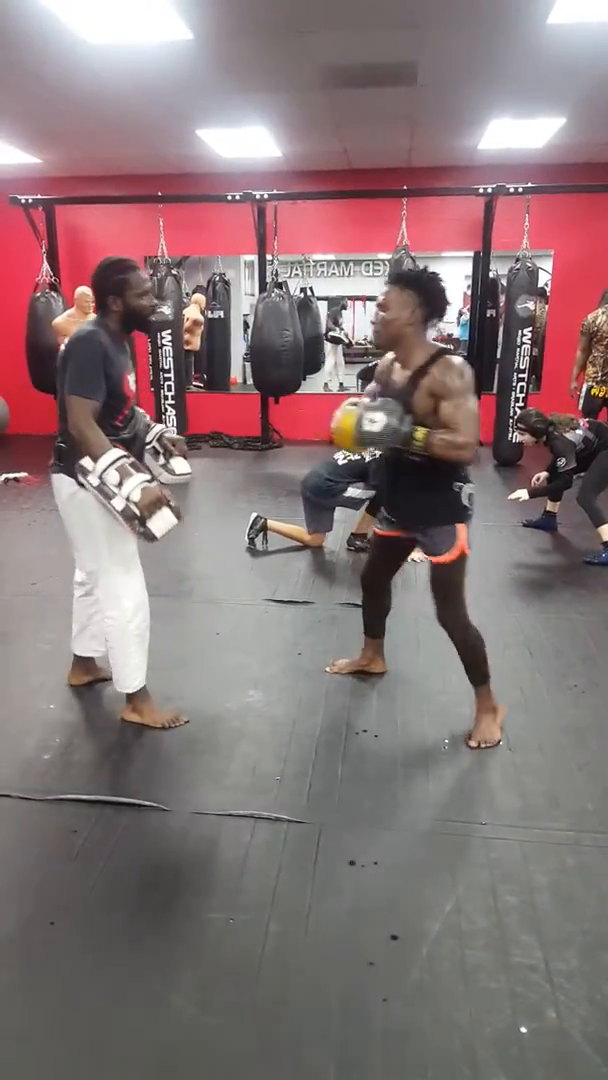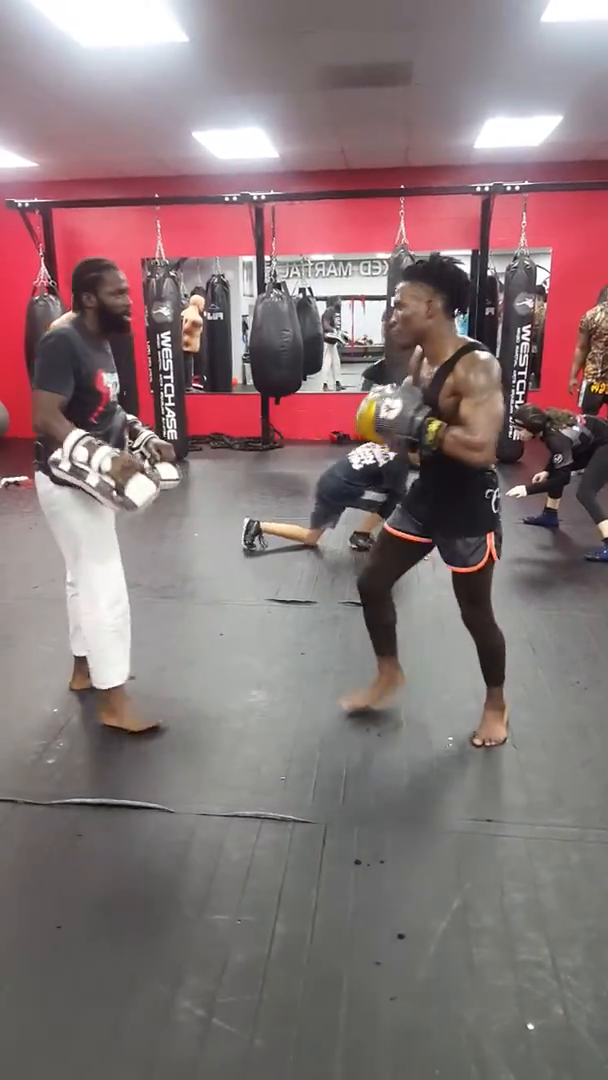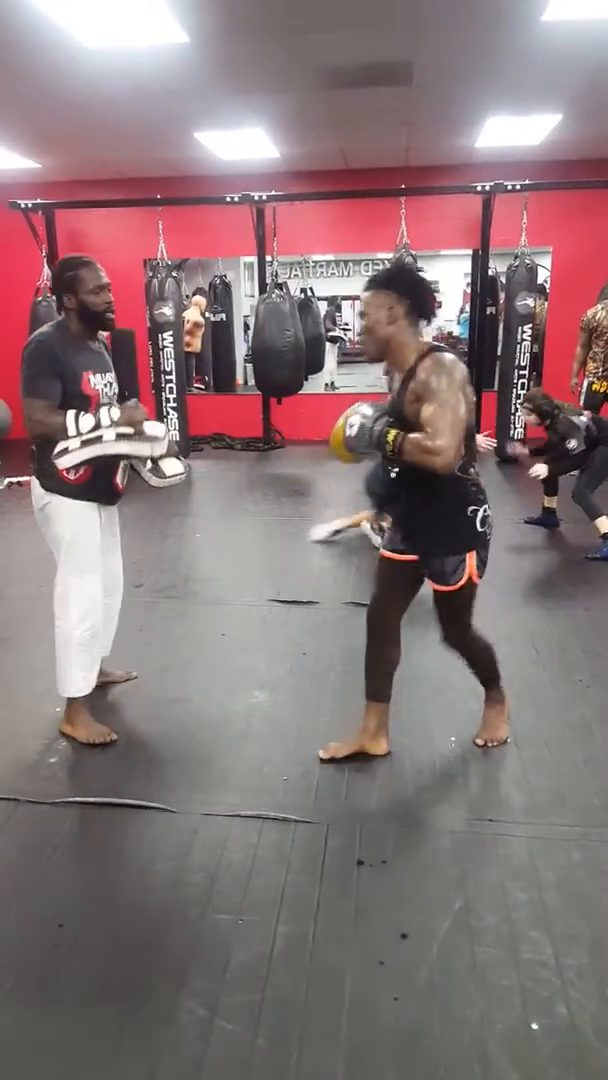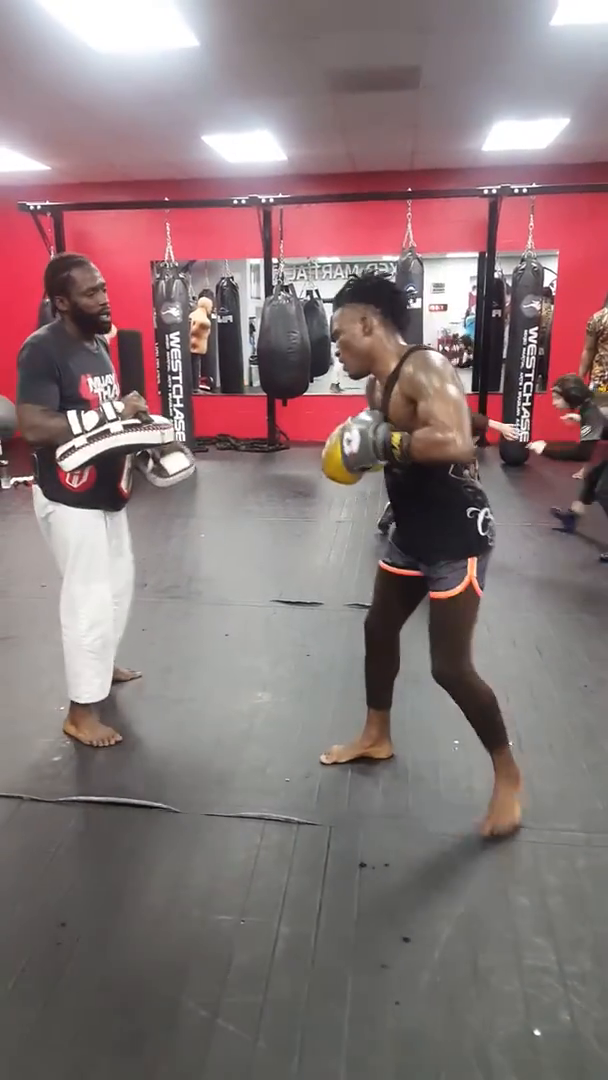
dt=0.3s
person 1, frame 1
left shoulder: (450, 371)
right shoulder: (388, 366)
left elbow: (466, 447)
right elbow: (369, 410)
left wrist: (404, 432)
right wrist: (362, 420)
left hip: (444, 506)
right hip: (401, 498)
left knee: (450, 611)
right knee: (373, 578)
left ankle: (488, 706)
right ankle: (372, 656)
person 1, frame 2
left shoulder: (477, 367)
right shoulder: (419, 359)
left elbow: (481, 449)
left wrist: (418, 423)
right wrist: (391, 416)
left hip: (469, 509)
right hip: (424, 498)
left knee: (476, 614)
right knee: (372, 583)
left ankle: (495, 705)
right ankle: (387, 675)
person 1, frame 3
left shoulder: (441, 370)
right shoulder: (403, 371)
left elbow: (442, 453)
left wrist: (379, 434)
right wrist: (368, 434)
left hip: (457, 524)
right hip: (412, 519)
left knee: (456, 630)
right knee: (381, 619)
left ankle: (496, 699)
right ankle: (373, 731)
person 1, frame 4
left shoulder: (425, 368)
right shoulder: (380, 382)
left elbow: (456, 444)
left wrist: (383, 441)
right wrist: (363, 448)
left hip: (458, 534)
right hip: (412, 531)
left knee: (451, 668)
right knee: (379, 627)
left ankle: (507, 770)
right ankle: (376, 736)
person 2, frame 1
left shoulder: (114, 342)
right shoulder: (89, 345)
right elbow: (81, 426)
right wrist: (134, 487)
right hip: (87, 484)
left knee: (94, 576)
right knee: (122, 588)
left ankle: (83, 663)
right ankle: (137, 700)
person 2, frame 2
left shoulder: (98, 343)
right shoulder: (63, 344)
right elbow: (46, 418)
left wrist: (144, 440)
right wrist: (106, 461)
right hip: (69, 482)
left knee: (86, 577)
right knee: (103, 584)
left ankle: (85, 667)
right ankle: (112, 699)
person 2, frame 3
left shoulder: (97, 343)
right shoulder: (47, 346)
right elbow: (37, 421)
left wrist: (134, 427)
right wrist: (112, 421)
left hip: (99, 486)
right hip: (65, 491)
left knee: (107, 582)
right knee: (81, 594)
left ankle: (92, 665)
right ankle: (75, 710)
person 2, frame 4
left shoulder: (97, 343)
right shoulder: (42, 350)
right elbow: (35, 428)
right wrist: (114, 414)
left hip: (106, 491)
right hip: (69, 499)
left knee: (118, 585)
right knee: (88, 600)
left ankle: (100, 665)
right ankle: (81, 711)
